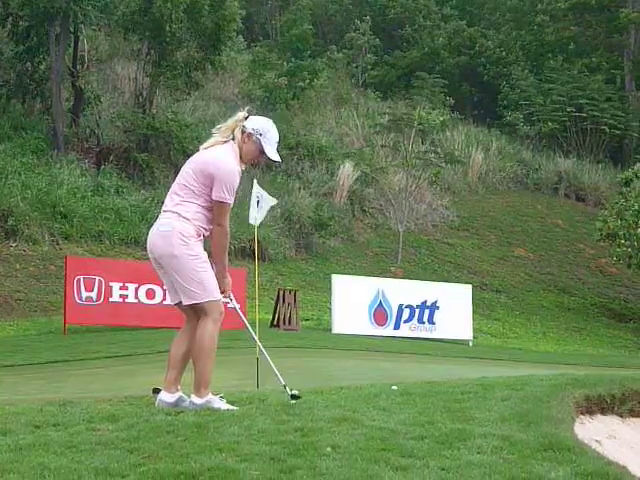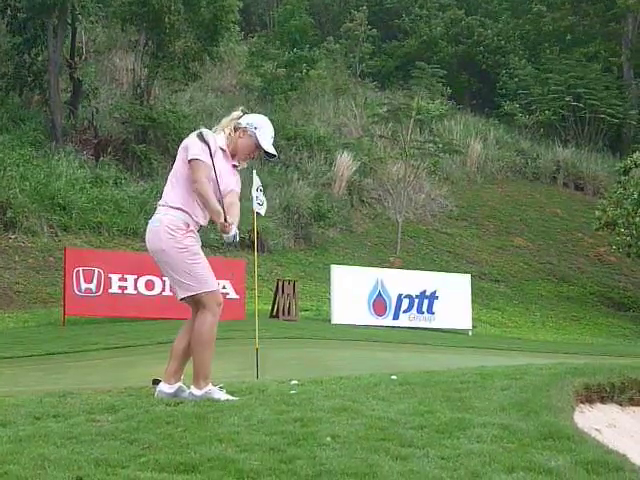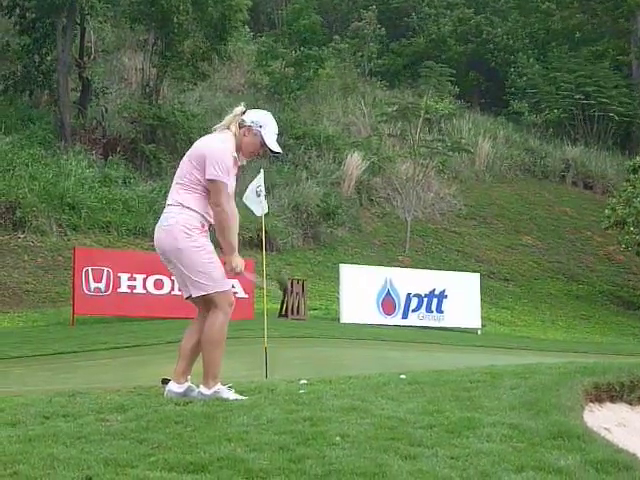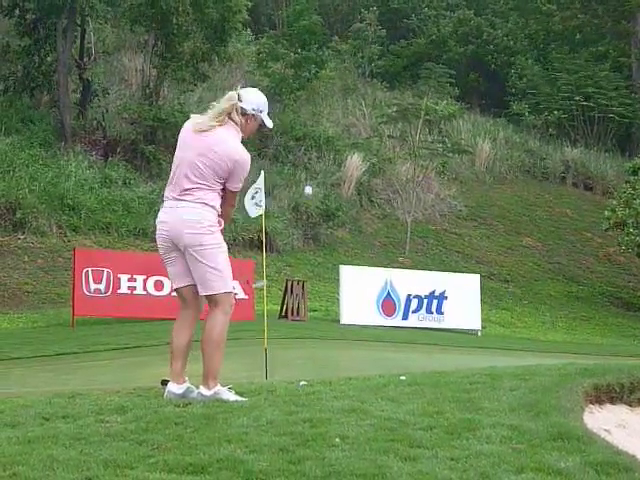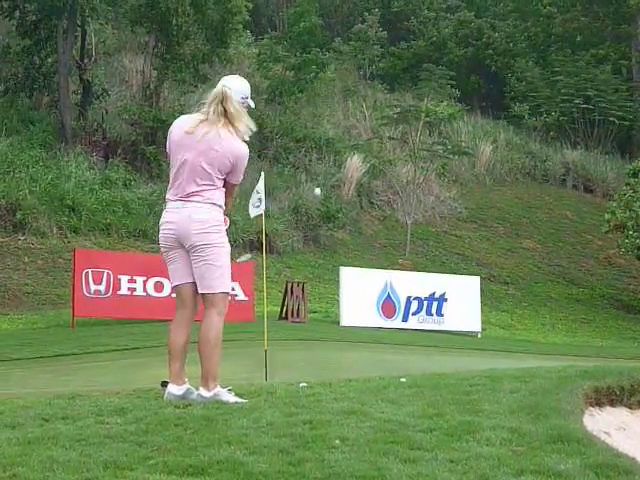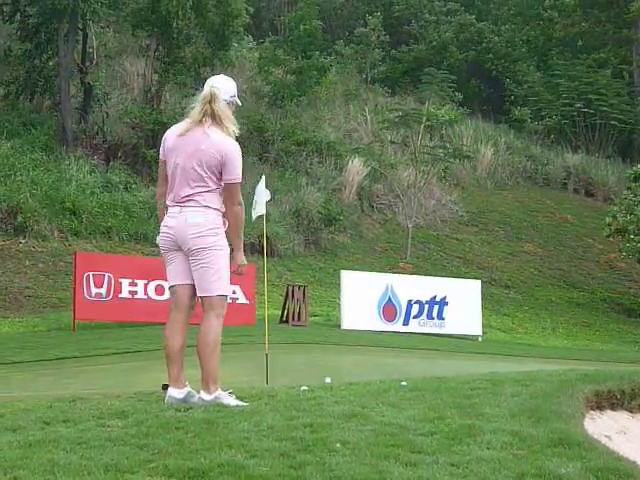
dt=0.4s
person 1, frame 1
left shoulder: (217, 154)
right shoulder: (228, 166)
left elbow: (211, 221)
right elbow: (220, 225)
left wrist: (214, 266)
right wrist: (222, 272)
left hip: (161, 237)
right hip: (178, 238)
left knee: (195, 318)
right knee: (212, 313)
left ankle: (170, 392)
right ankle: (202, 395)
person 1, frame 2
left shoulder: (231, 167)
right shoulder: (203, 140)
left elbow: (233, 203)
right elbow: (199, 183)
left wrist: (231, 226)
right wrist: (219, 215)
left hip: (178, 233)
right hip: (172, 229)
left knee: (202, 309)
right knee: (212, 303)
left ankle: (170, 383)
right ankle: (201, 386)
person 1, frame 3
left shoulder: (232, 160)
right shoulder: (216, 148)
left elbow: (230, 208)
right elbow: (219, 206)
left wrist: (232, 252)
right wrist: (231, 254)
left hip: (173, 232)
right hip: (184, 230)
left knee: (209, 310)
right knee: (223, 303)
left ankle: (179, 382)
right ankle: (210, 386)
person 1, frame 4
left shoulder: (192, 126)
right shoulder: (239, 155)
right elbow: (228, 206)
right wrist: (215, 232)
left hip: (167, 220)
right hip: (198, 223)
left knee: (189, 306)
right knee: (222, 304)
left ankle: (177, 383)
right ankle: (210, 386)
person 1, frame 5
left shoulder: (179, 125)
right shoulder: (238, 148)
left hip: (171, 219)
right hip: (205, 222)
left knee: (185, 306)
right knee: (216, 306)
left ankle: (176, 384)
right ankle: (209, 388)
person 1, frame 6
left shoulder: (172, 134)
right shoulder: (227, 146)
left elbow: (162, 187)
right elbow: (234, 204)
right wrist: (238, 249)
left hip: (172, 225)
right hip: (204, 226)
left knee: (180, 308)
right knee: (215, 309)
left ankle: (176, 388)
right ankle: (210, 391)
